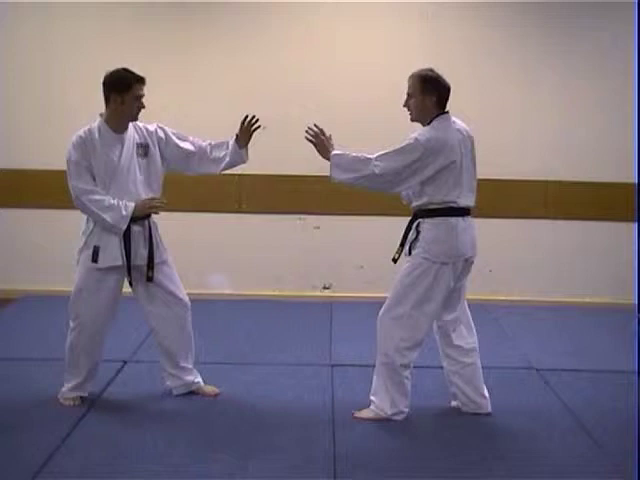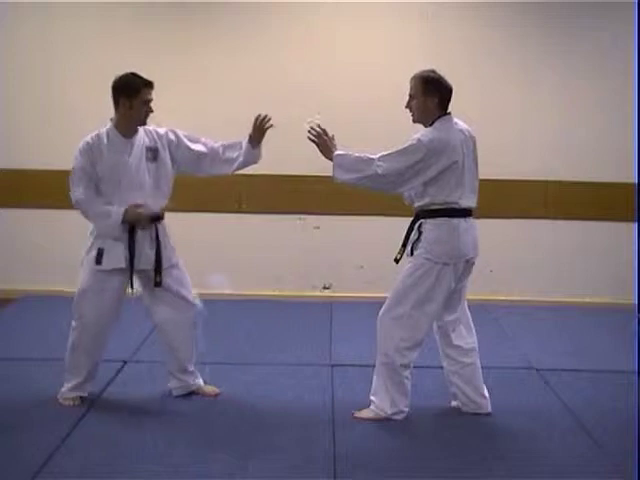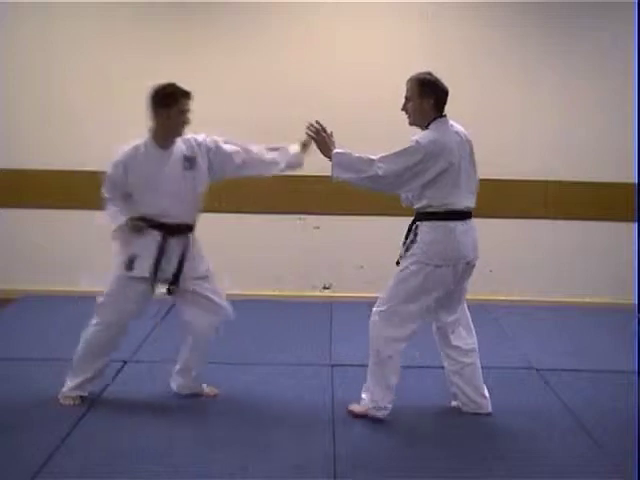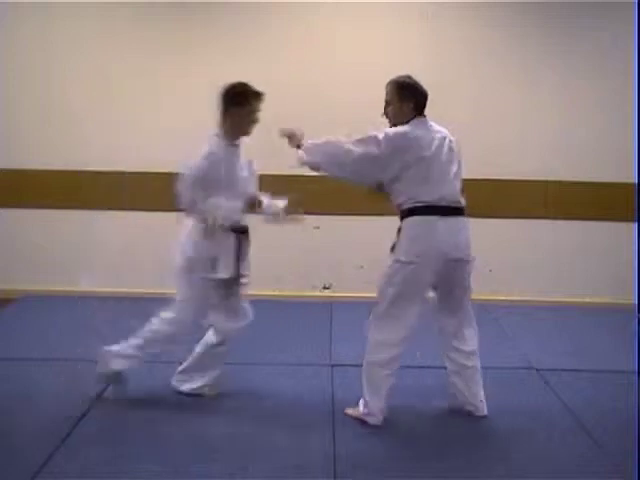
dt=0.2s
person 1, frame 1
left shoulder: (430, 140)
right shoulder: (460, 132)
left elbow: (381, 169)
left wrist: (330, 154)
right wrist: (416, 193)
left hip: (437, 236)
right hip: (459, 233)
left knee: (397, 320)
right knee: (453, 318)
left ankle: (389, 404)
right ankle: (473, 399)
person 1, frame 2
left shoulder: (433, 141)
right shoulder: (462, 133)
left elbow: (384, 170)
left wrist: (333, 154)
left hip: (439, 236)
right hip: (461, 234)
left knee: (397, 320)
right knee: (452, 318)
left ankle: (389, 403)
right ankle: (473, 399)
person 1, frame 3
left shoulder: (430, 144)
right shoulder: (459, 136)
left elbow: (381, 172)
left wrist: (331, 151)
right wrist: (414, 194)
left hip: (437, 238)
right hip: (463, 236)
left knee: (389, 319)
right knee: (452, 318)
left ankle: (376, 402)
right ankle: (474, 398)
person 1, frame 4
left shoulder: (401, 139)
right shoulder: (444, 137)
left elbow: (350, 157)
left wrist: (304, 147)
right wrist: (390, 189)
left hip: (420, 236)
right hip: (455, 233)
left knee: (387, 324)
right knee: (458, 321)
left ankle: (371, 407)
right ankle: (472, 401)
person 2, frame 1
left shoulder: (152, 136)
right shoulder: (84, 142)
left elbow: (198, 155)
right elbow: (83, 195)
left wrist: (238, 145)
right wrist: (131, 209)
left hip: (145, 238)
right hip: (105, 240)
left knee: (173, 308)
right knee: (89, 317)
left ankle: (185, 379)
right ankle: (74, 386)
person 2, frame 2
left shoulder: (164, 140)
right shoulder: (94, 147)
left elbow: (211, 155)
right elbow: (82, 196)
left wrist: (250, 144)
right wrist: (119, 215)
left hip: (153, 240)
right hip: (113, 242)
left knee: (182, 310)
right knee: (91, 318)
left ankle: (185, 380)
right ankle: (74, 386)
person 2, frame 3
left shoulder: (200, 148)
right shoulder: (133, 156)
left elbow: (248, 158)
right elbow: (112, 195)
left wrist: (293, 155)
right wrist: (124, 221)
left hip: (183, 249)
right hip: (143, 248)
left knee: (212, 316)
right knee: (111, 319)
left ankle: (187, 380)
right ankle: (76, 385)
person 2, frame 4
left shoulder: (236, 150)
right shoulder: (215, 152)
right elbow: (191, 196)
left wrist: (273, 205)
right wrist: (239, 206)
left hip: (227, 246)
right hip: (210, 245)
left knee: (233, 319)
right knee: (181, 317)
left ankle: (192, 378)
right ankle: (116, 358)
